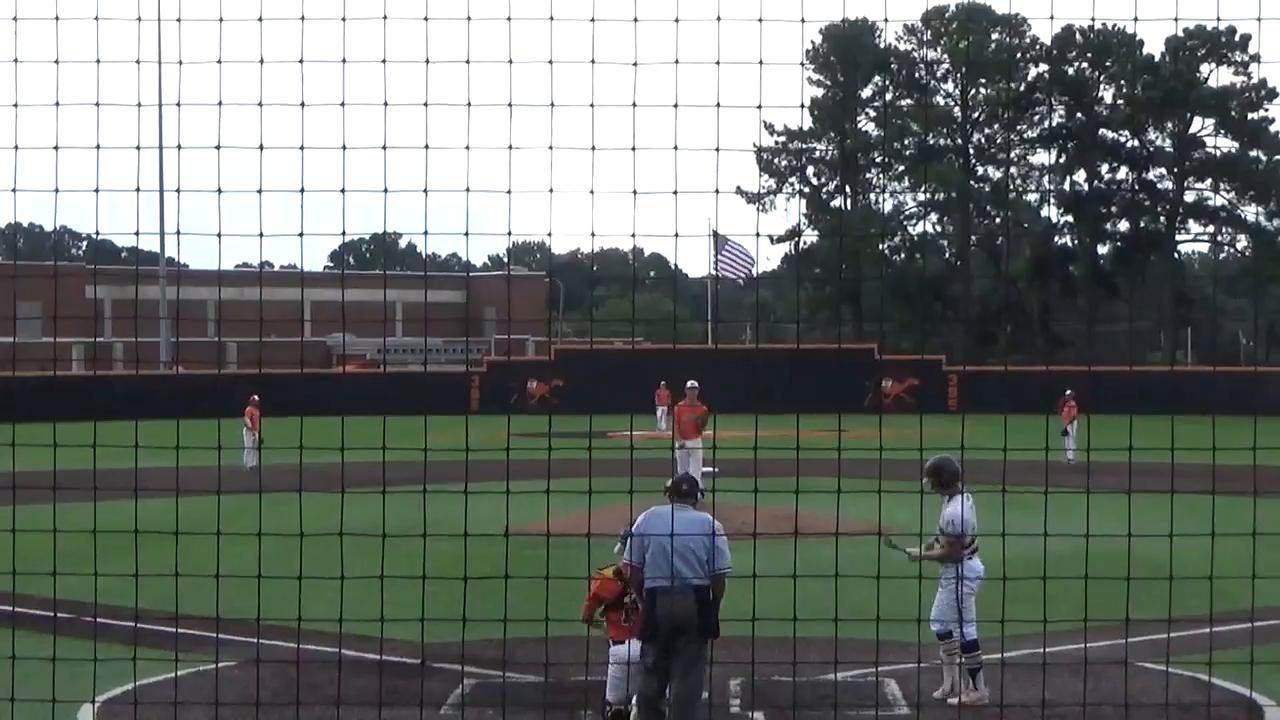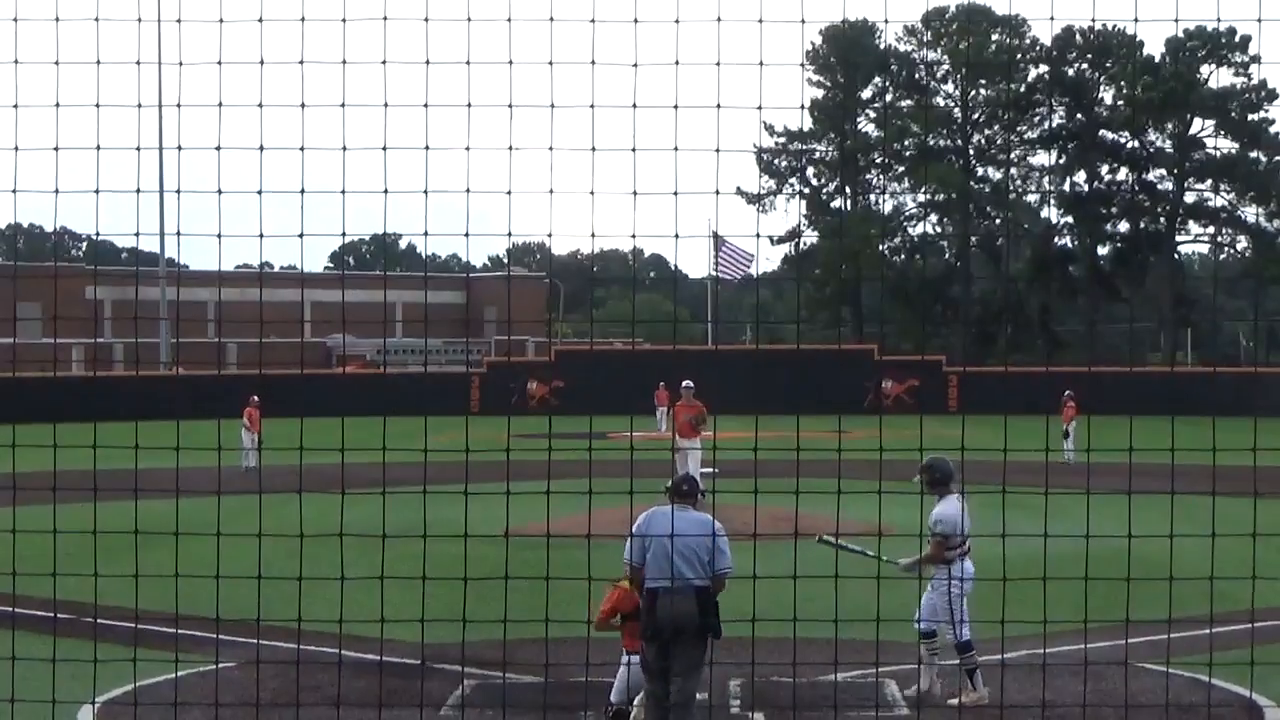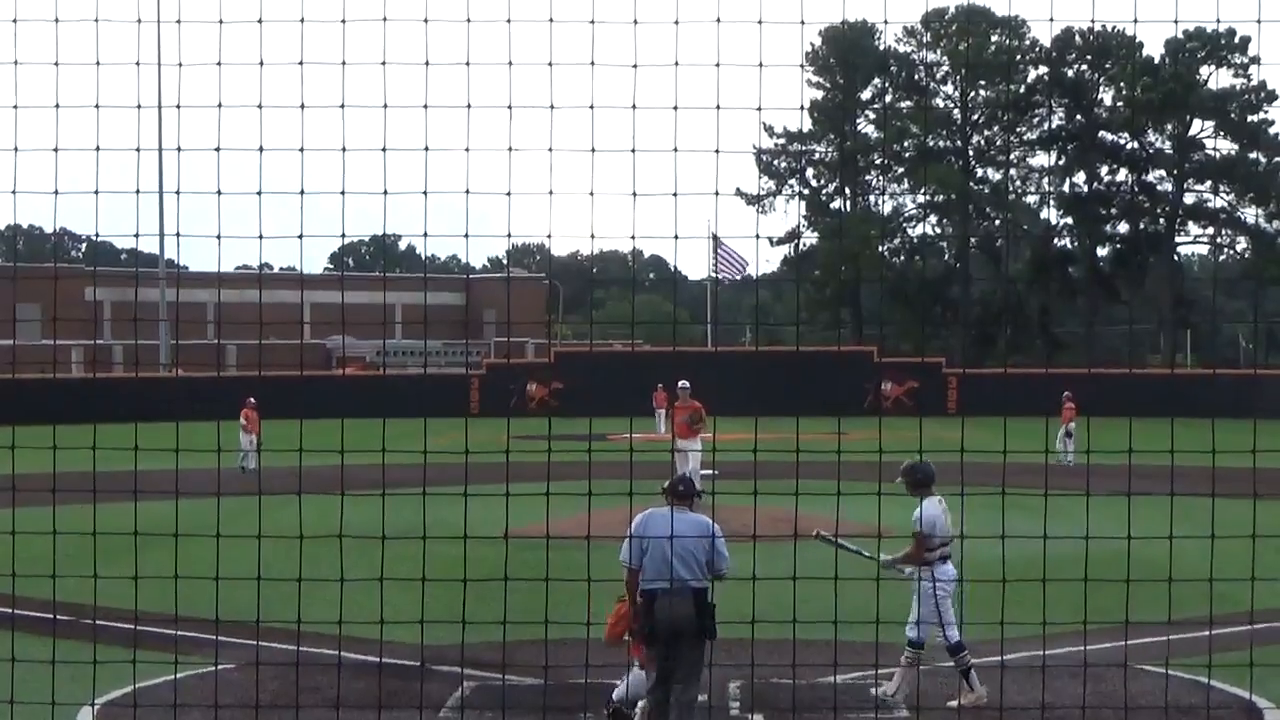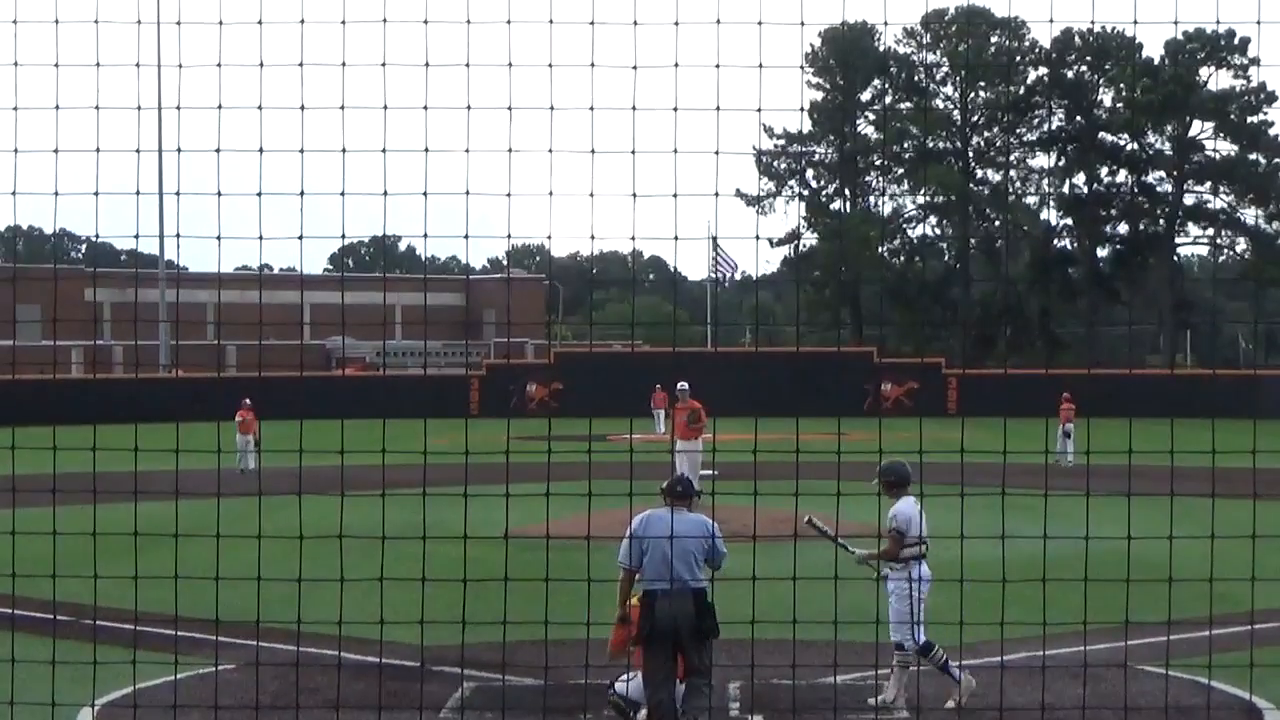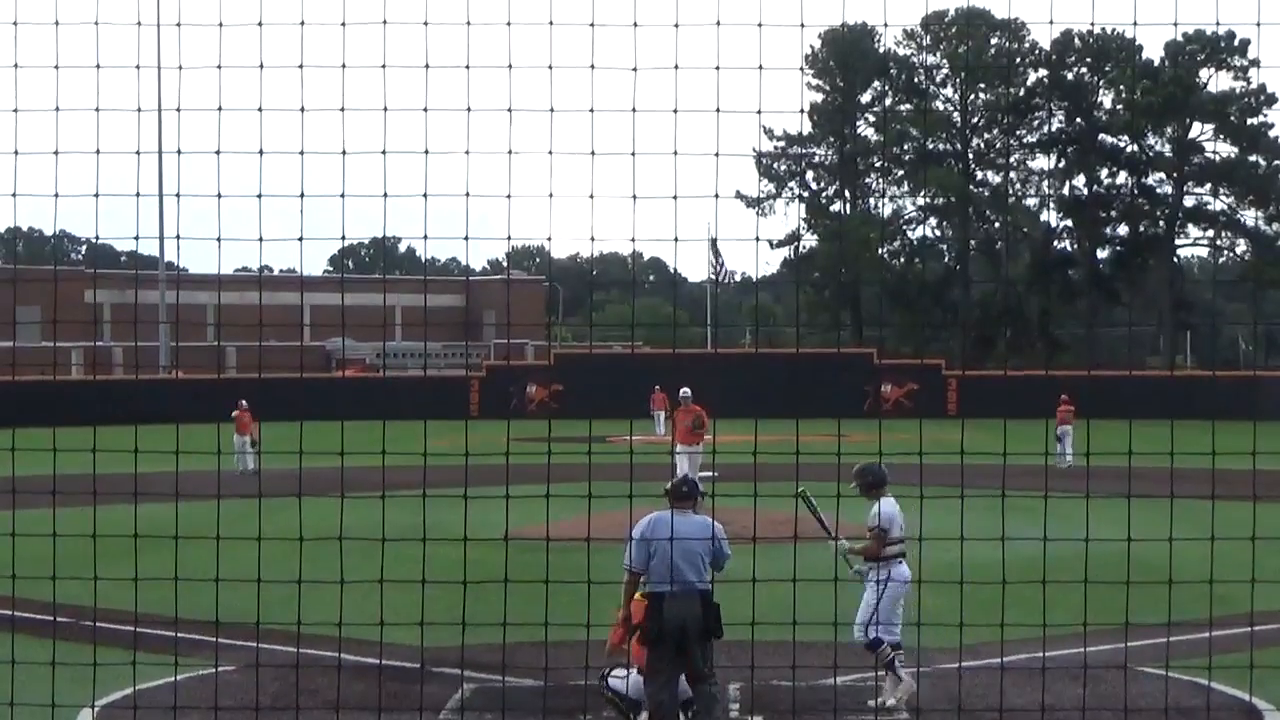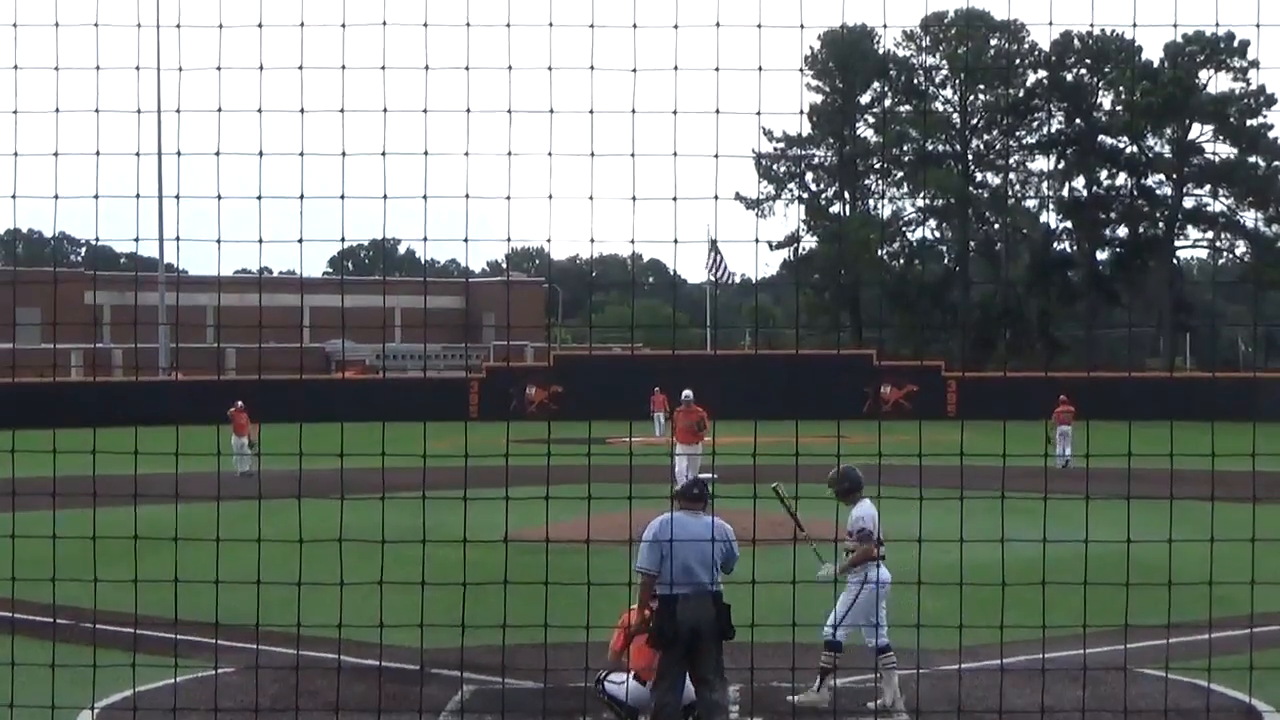
dt=0.2s
person 1, frame 1
left shoulder: (954, 512)
right shoulder: (961, 498)
left elbow: (951, 553)
left wrist: (922, 555)
right wrist: (932, 545)
left hip: (959, 574)
right hip: (956, 571)
left knee: (964, 631)
right knee: (940, 623)
left ankle: (977, 690)
right ankle: (953, 682)
person 1, frame 2
left shoulder: (942, 512)
right shoulder: (956, 500)
left elbow: (937, 553)
left wrist: (912, 563)
right wrist: (923, 560)
left hip: (949, 575)
right hip: (948, 571)
left knee: (958, 632)
right knee: (924, 622)
left ankle: (976, 690)
right ankle: (928, 683)
person 1, frame 3
left shoulder: (923, 513)
right shoulder: (939, 504)
left elbow: (917, 553)
left wrist: (890, 560)
right wrist: (916, 568)
left hip: (933, 578)
right hip: (933, 574)
left knee: (948, 635)
right knee: (915, 632)
left ankle: (974, 690)
right ankle: (898, 688)
person 1, frame 4
left shoulder: (898, 510)
right shoulder: (914, 504)
left elbow: (892, 551)
left wrist: (867, 555)
right wrist: (891, 570)
left hip: (907, 578)
right hip: (910, 575)
left knee: (914, 639)
right knee: (901, 636)
left ankle: (959, 680)
right ankle: (894, 693)
person 1, frame 5
left shoulder: (881, 508)
right shoulder: (890, 505)
left elbow: (875, 548)
left wrist: (847, 548)
right wrist: (867, 568)
left hip: (887, 577)
right hip: (894, 574)
left knee: (865, 630)
right knee: (890, 633)
left ankle: (902, 680)
right ankle: (893, 692)
person 1, frame 6
left shoulder: (860, 512)
right shoulder: (866, 508)
left elbow: (866, 551)
left wrist: (838, 570)
right wrist: (843, 568)
left hip: (864, 580)
right hip: (877, 578)
left knee: (834, 632)
right knee: (878, 638)
left ankle: (820, 691)
right ankle: (892, 698)
person 2, frame 1
left shoulder: (647, 519)
right shoulder: (709, 524)
left elbow: (632, 568)
right elbow: (719, 576)
left wrist: (643, 598)
right wrist: (712, 608)
left hip: (657, 602)
right hip: (695, 603)
left knee: (652, 674)
right knee: (688, 676)
person 2, frame 2
left shoulder: (647, 519)
right shoulder: (710, 524)
left elbow: (633, 569)
right elbow: (721, 575)
left wrist: (645, 596)
right wrist: (707, 597)
left hip: (657, 602)
right hip: (696, 603)
left knee: (655, 673)
right knee: (686, 676)
person 2, frame 3
left shoulder: (644, 521)
right shoulder: (707, 525)
left elbow: (631, 570)
right elbow: (720, 572)
left wrist: (634, 604)
left hip: (655, 605)
right hip: (693, 605)
left knee: (658, 677)
right knee: (688, 678)
person 2, frame 4
left shoulder: (643, 521)
right shoulder: (706, 525)
left elbow: (628, 571)
right elbow: (718, 563)
left wrist: (622, 606)
left hip: (655, 606)
right hip: (694, 605)
left knee: (658, 677)
right knee: (699, 673)
person 2, frame 5
left shoulder: (649, 524)
right shoulder: (711, 527)
left elbow: (633, 573)
right elbow: (719, 565)
left wrist: (626, 608)
left hip: (661, 608)
right hip: (698, 607)
left knee: (660, 677)
right knee: (703, 676)
person 2, frame 6
left shoulder: (660, 526)
right shoulder: (722, 529)
left elbow: (647, 576)
right elbow: (728, 568)
left wrist: (641, 610)
left hip: (672, 609)
right hip: (710, 609)
left knee: (666, 679)
right knee: (711, 680)
